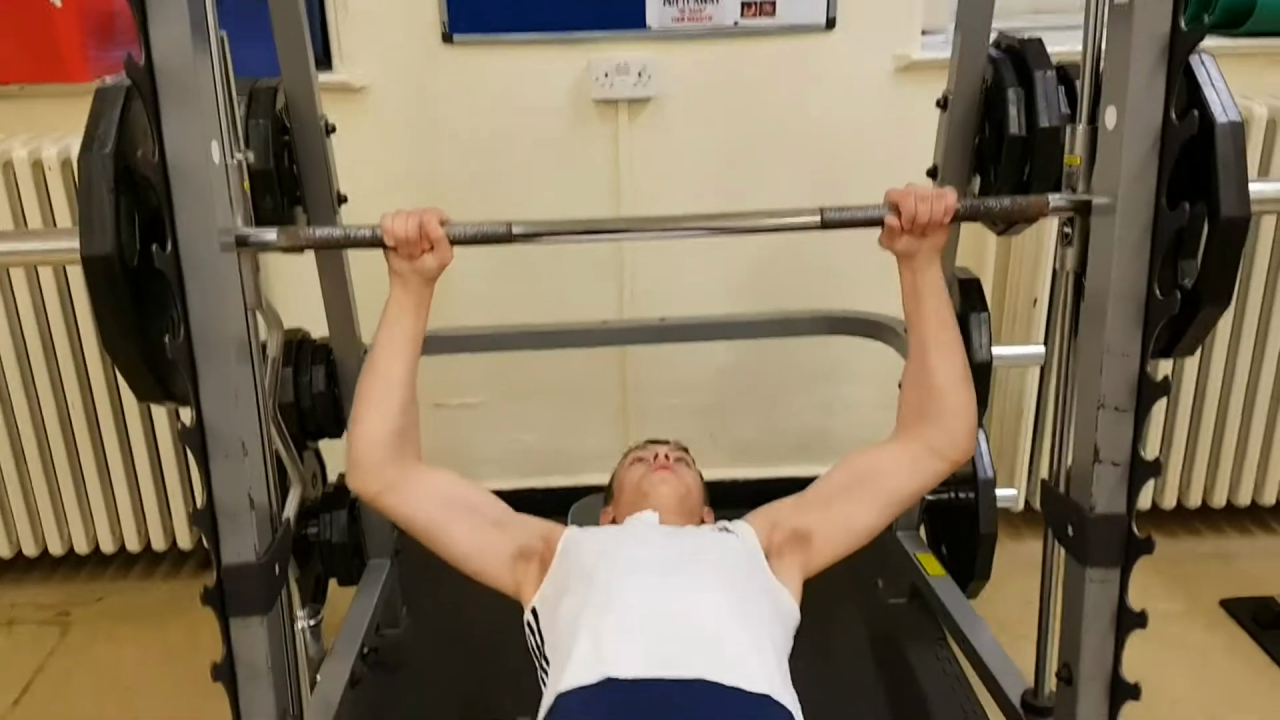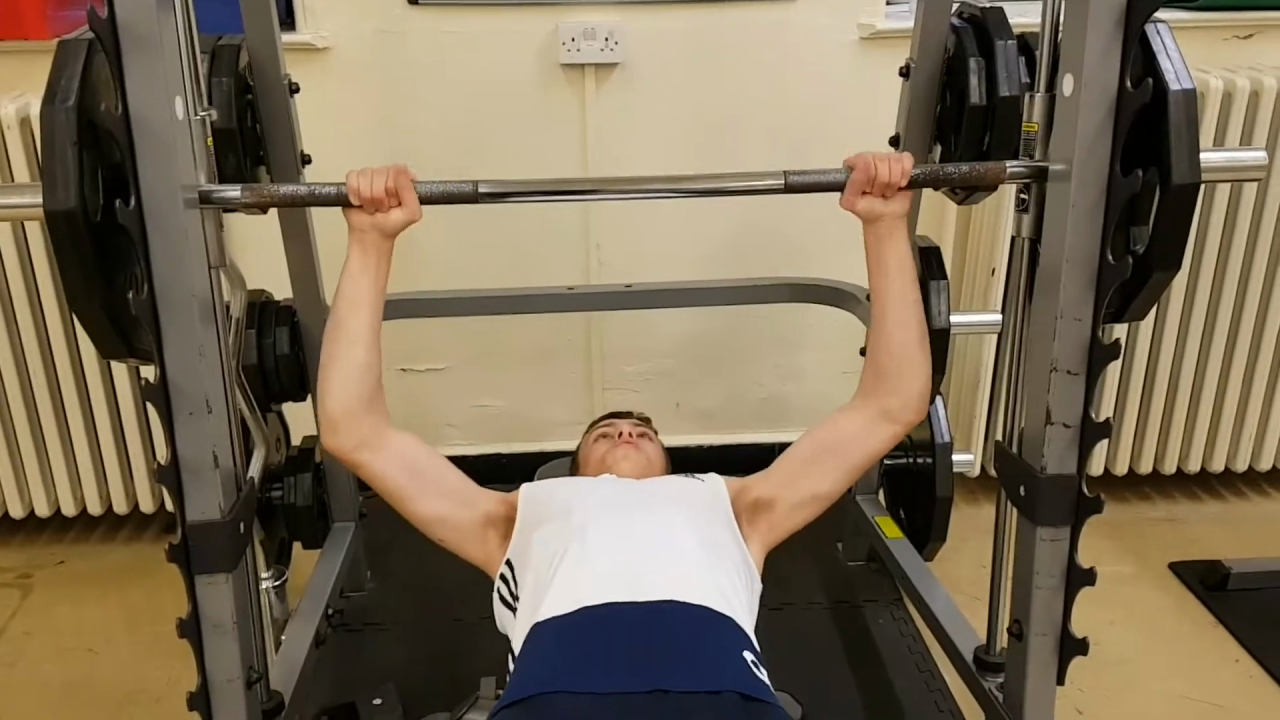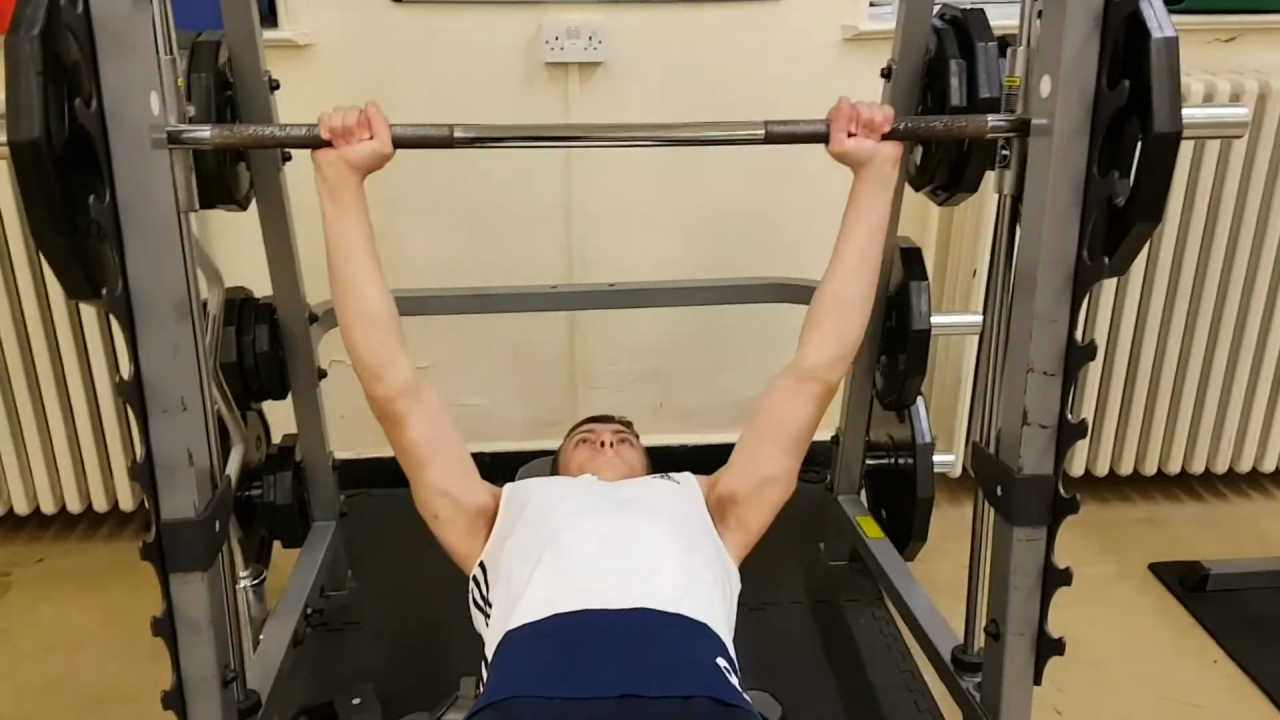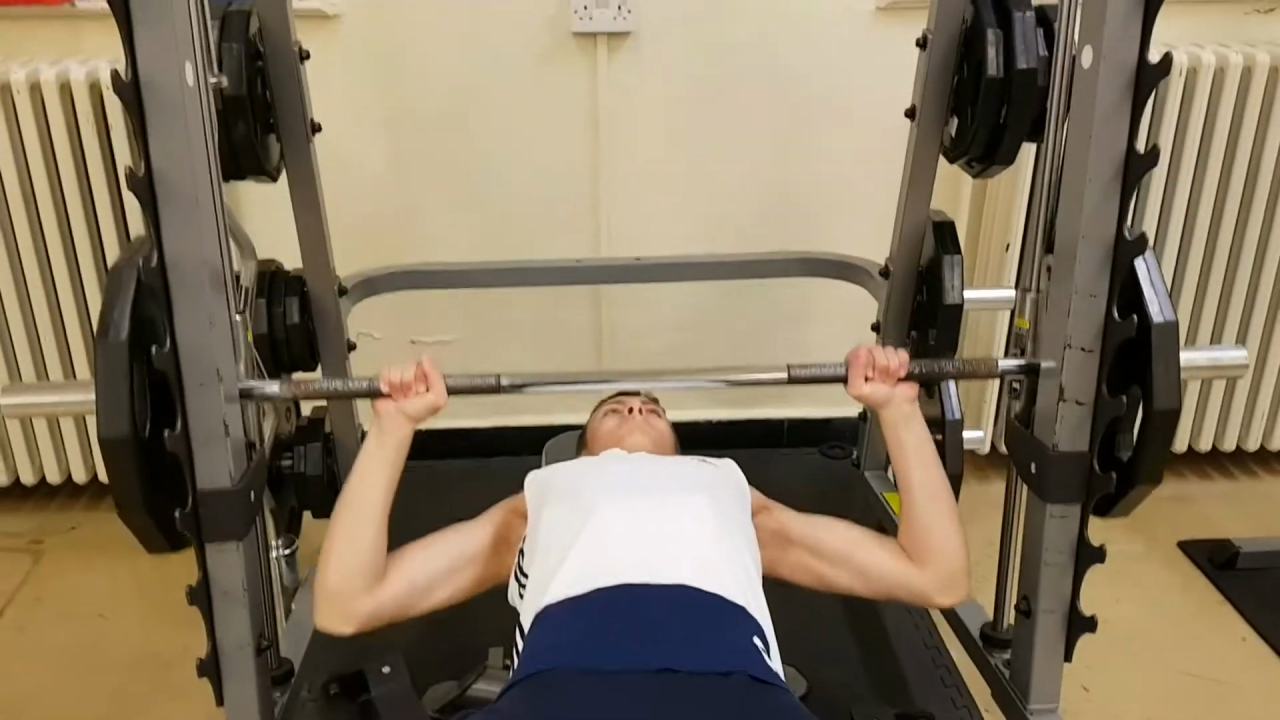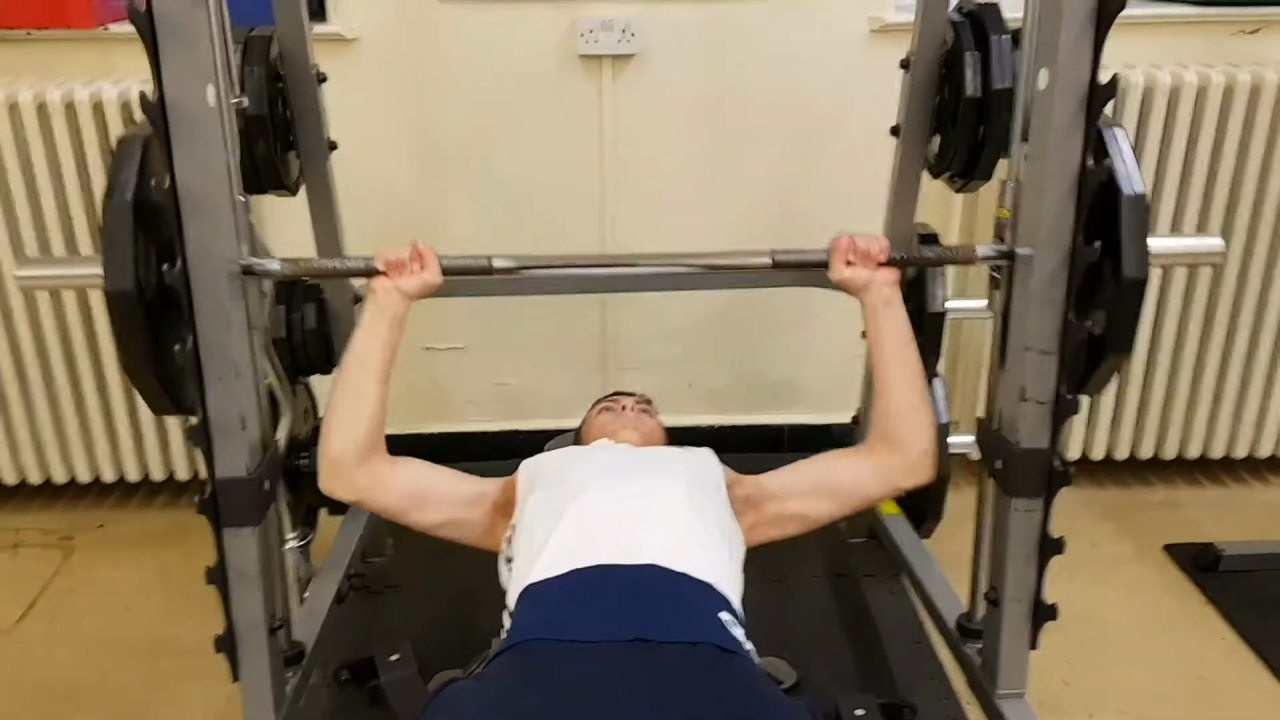
dt=1s
person 1, frame 1
left shoulder: (762, 545)
right shoulder: (557, 554)
left elbow: (937, 442)
right elbow: (381, 469)
left wrist: (919, 262)
right wrist: (412, 285)
person 1, frame 2
left shoulder: (727, 503)
right shoulder: (523, 513)
left elbow: (892, 406)
right elbow: (352, 429)
left wrist: (885, 224)
right wrist: (372, 238)
person 1, frame 3
left shoulder: (701, 504)
right shoulder: (505, 511)
left elbow: (816, 369)
right elbow: (391, 382)
left wrist: (874, 171)
right wrist: (342, 177)
person 1, frame 4
left shoulder: (734, 491)
right shoulder: (537, 499)
left elbow: (939, 577)
right elbow: (344, 603)
left wrist: (897, 409)
right wrist: (394, 424)
person 1, frame 5
left shoulder: (718, 486)
right shoulder: (530, 485)
left elbow: (904, 458)
right elbow: (348, 470)
left wrist: (878, 296)
right wrist: (388, 304)
left hip: (703, 665)
right hip: (546, 661)
